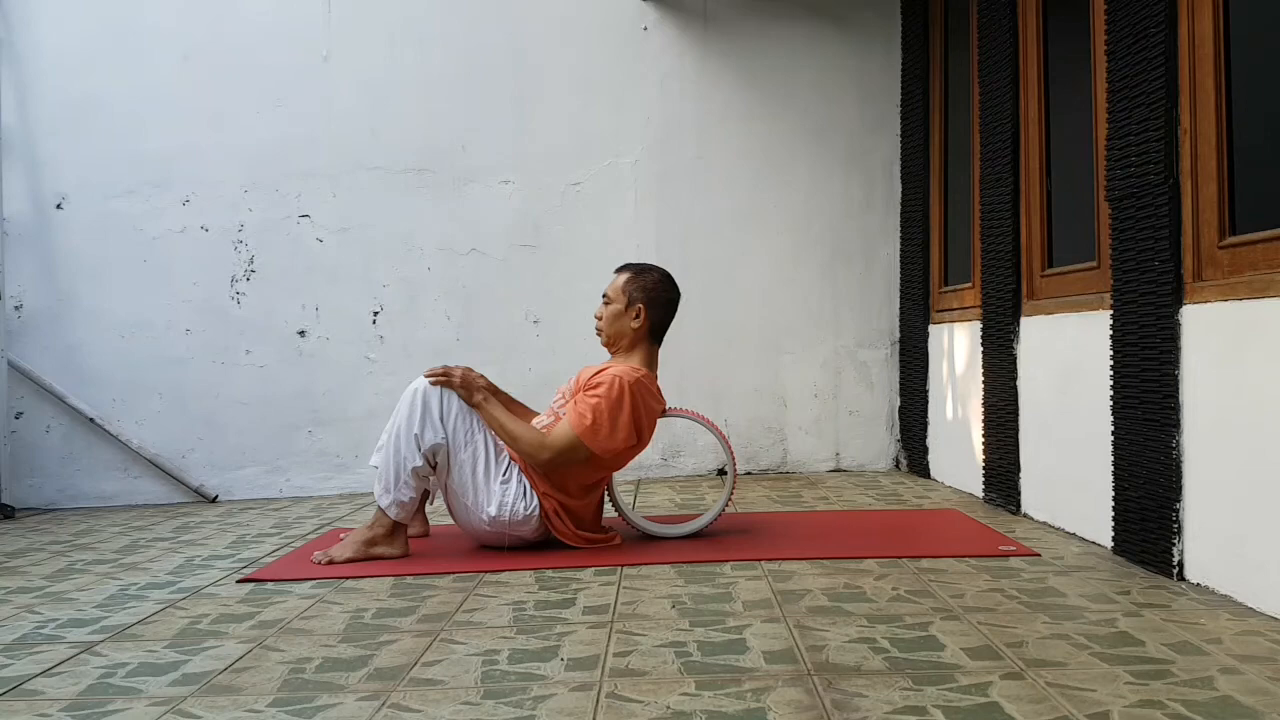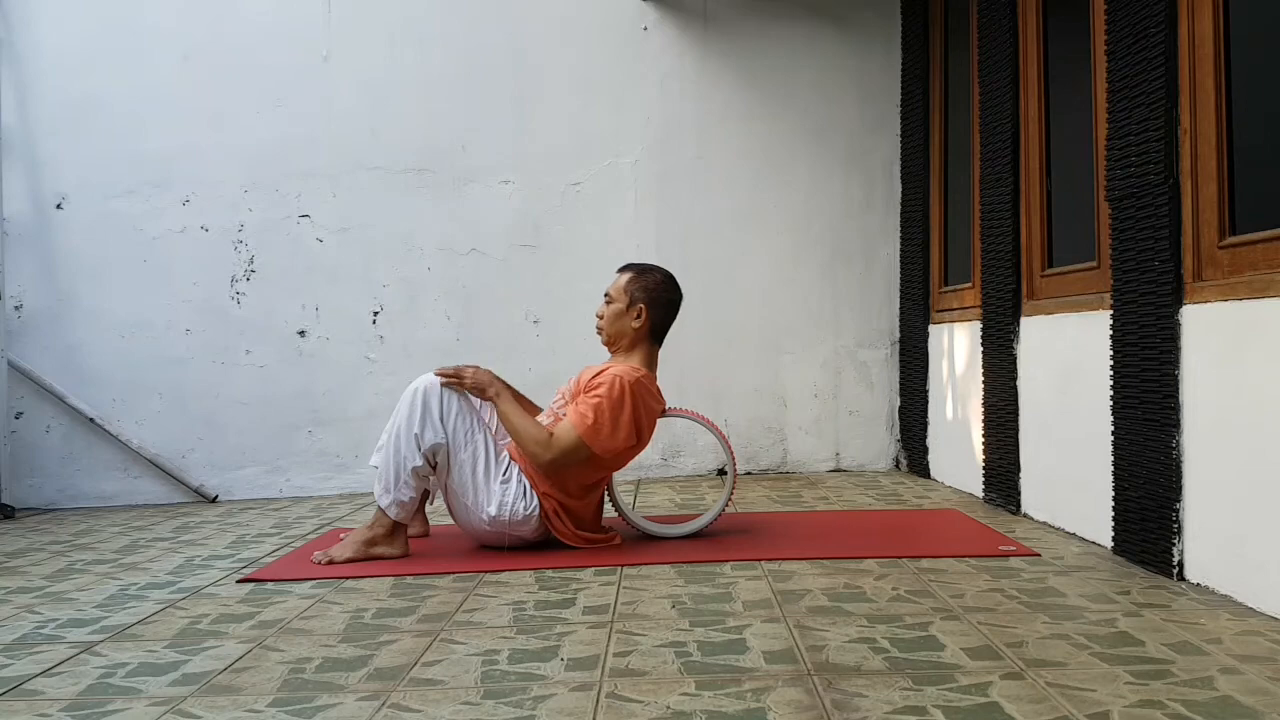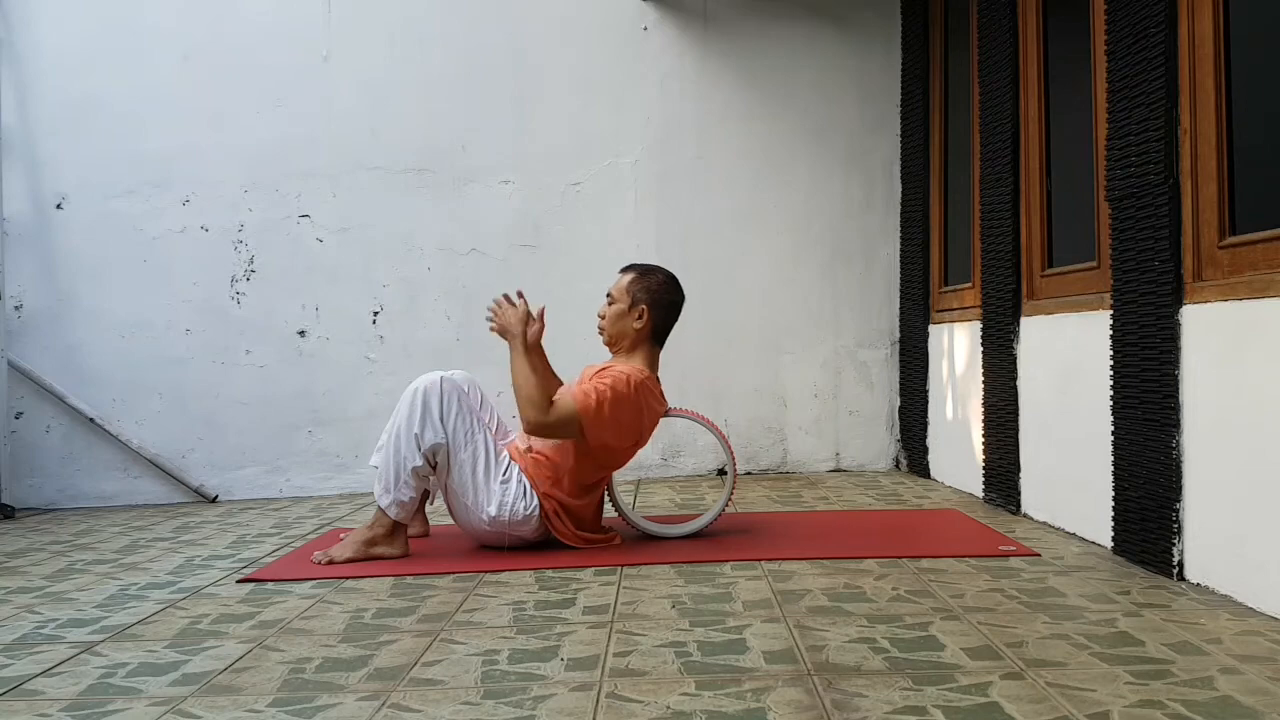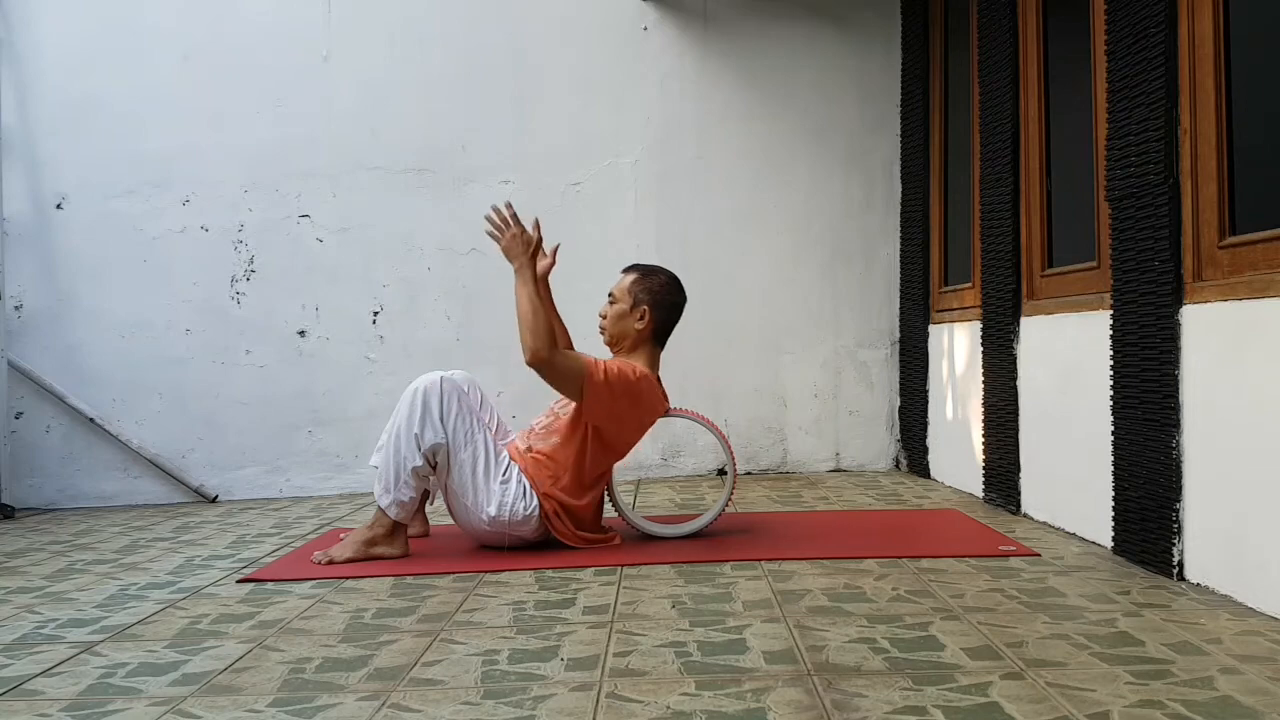
dt=0.3s
person 1, frame 1
left shoulder: (620, 384)
right shoulder: (625, 378)
left elbow: (546, 454)
left wrist: (480, 398)
right wrist: (489, 391)
left hip: (518, 509)
right hip: (519, 485)
left knee: (430, 393)
right knee: (445, 391)
left ankle: (385, 532)
right ankle: (411, 512)
person 1, frame 2
left shoulder: (622, 384)
right shoulder: (625, 380)
left elbow: (548, 454)
left wrist: (495, 393)
right wrist: (498, 388)
left hip: (518, 507)
right hip: (518, 484)
left knee: (431, 394)
right knee: (453, 391)
left ankle: (385, 531)
right ankle: (411, 512)
person 1, frame 3
left shoulder: (624, 386)
right shoulder: (630, 381)
left elbow: (537, 418)
right elbow: (563, 402)
left wrist: (517, 338)
right wrist: (533, 346)
left hip: (518, 506)
right hip: (519, 479)
left knee: (433, 391)
right knee: (457, 387)
left ankle: (385, 530)
right ankle: (412, 512)
person 1, frame 4
left shoulder: (629, 383)
right shoulder: (633, 379)
left elbow: (539, 354)
right elbow: (563, 356)
left wrist: (523, 268)
right wrist: (540, 283)
left hip: (516, 507)
right hip: (521, 486)
left knee: (433, 392)
right knee: (458, 386)
left ankle: (386, 530)
right ankle: (411, 510)
